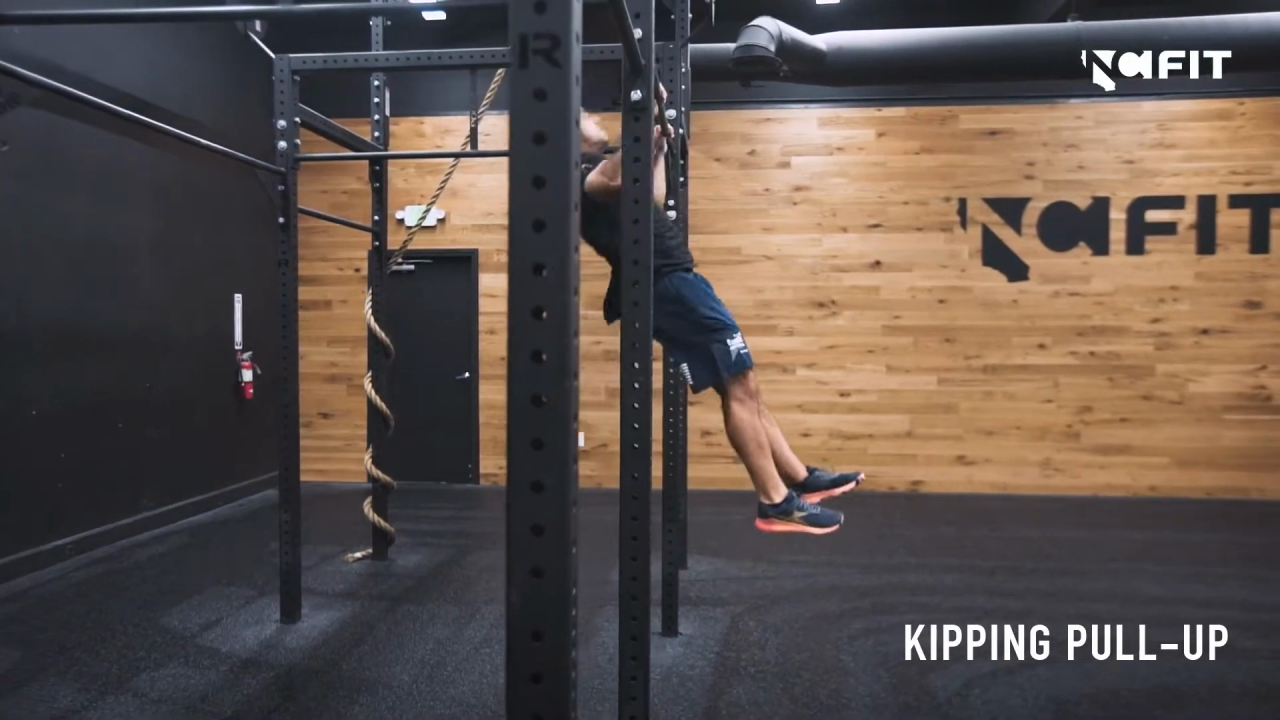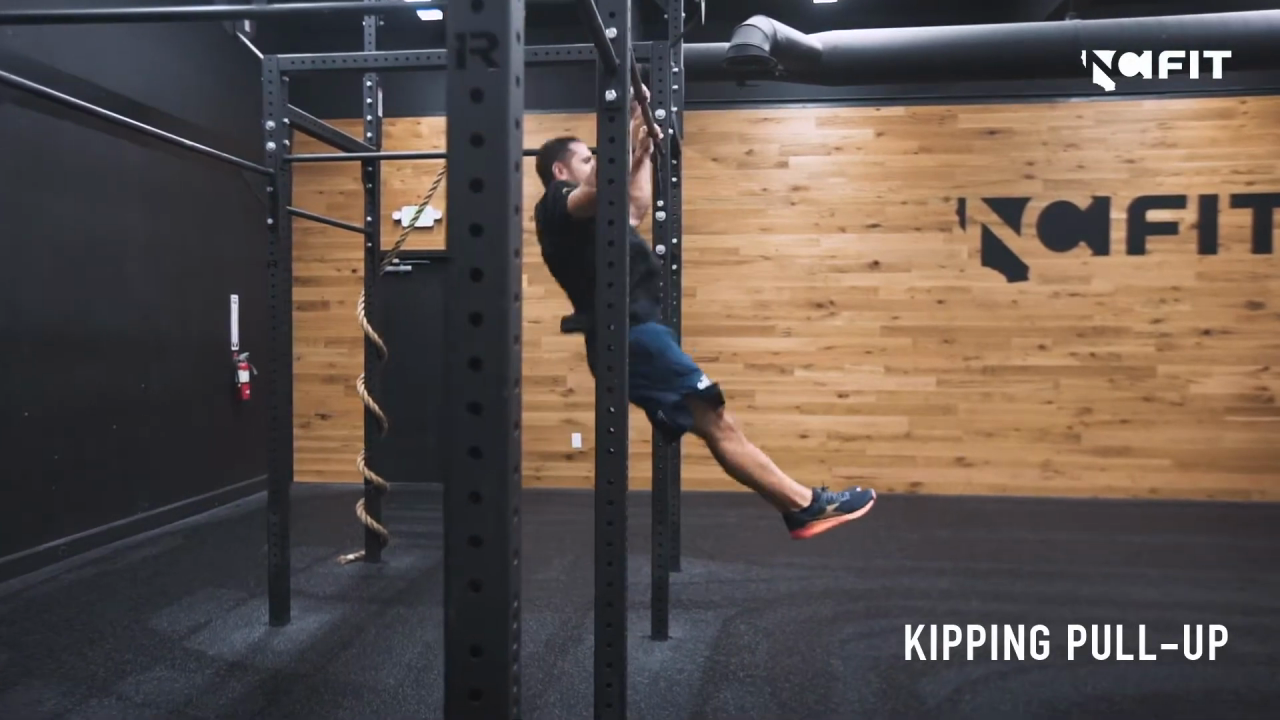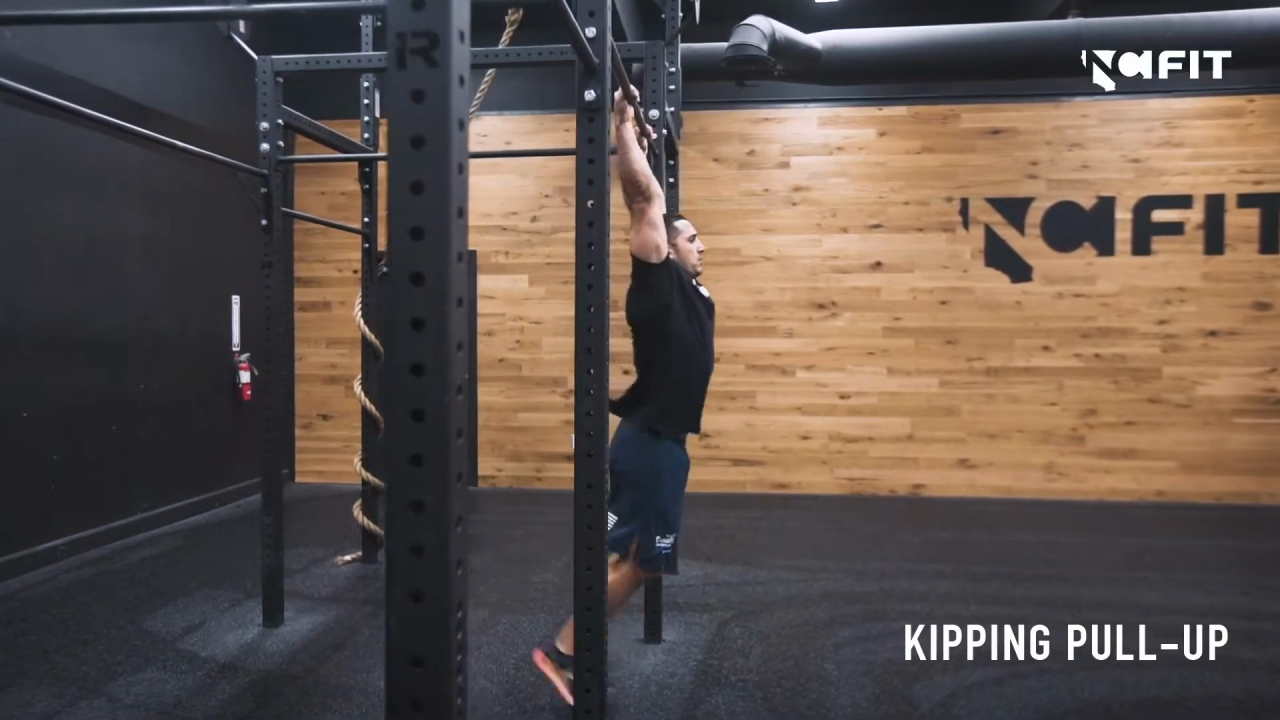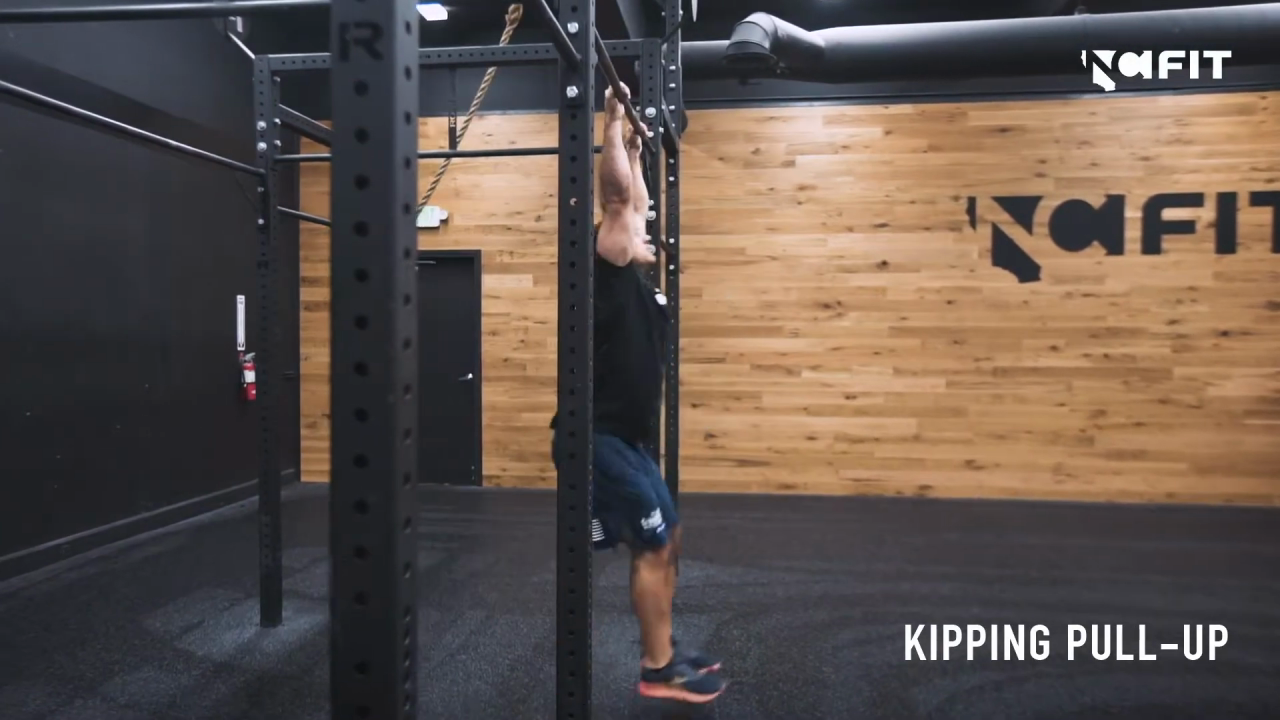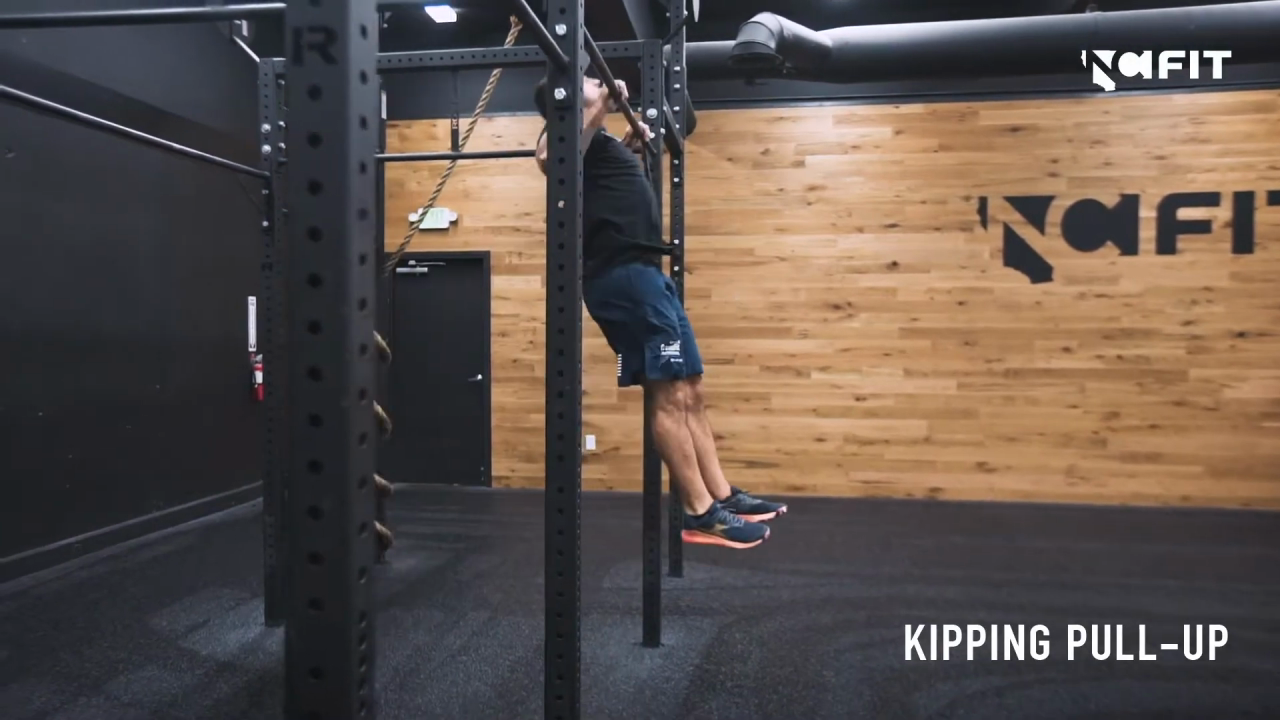
dt=0.4s
person 1, frame 1
left shoulder: (603, 169)
right shoulder: (588, 170)
left elbow: (653, 198)
right elbow: (607, 180)
left wrist: (655, 146)
left hip: (672, 282)
right hip: (666, 283)
left knee: (742, 385)
right knee: (740, 386)
left ankle: (801, 478)
right ankle: (778, 502)
person 1, frame 2
left shoulder: (585, 221)
right shoulder: (560, 211)
left elbow: (637, 203)
right elbow: (604, 184)
left wrist: (643, 151)
right wrist: (632, 123)
left hip: (637, 333)
right hip: (629, 336)
left knee: (712, 424)
right knee: (716, 422)
left ankle: (801, 504)
right ankle: (807, 506)
person 1, frame 3
left shoulder: (684, 288)
right shoulder: (658, 282)
left elbow: (651, 200)
right elbow: (642, 201)
left wrist: (639, 142)
right wrist: (622, 128)
left hip: (662, 436)
right hip: (649, 439)
left knee: (642, 555)
right knee: (629, 556)
left ankle: (565, 643)
right ankle: (562, 651)
person 1, frame 4
left shoulder: (628, 286)
right shoulder: (617, 282)
left elbow: (633, 202)
right elbow: (620, 200)
left wrist: (627, 138)
right wrist: (611, 121)
left hip: (616, 438)
right hip: (599, 440)
left knee: (661, 540)
right knee: (658, 544)
left ankle: (665, 652)
right ankle: (661, 666)
person 1, frame 5
left shoulder: (602, 135)
right shoulder: (576, 131)
right elbow: (553, 157)
left wrist: (632, 141)
right wrist: (601, 106)
left hip: (637, 270)
right hip: (625, 271)
left knee: (687, 390)
right knee: (675, 393)
left ankle: (723, 497)
right ankle: (700, 512)
